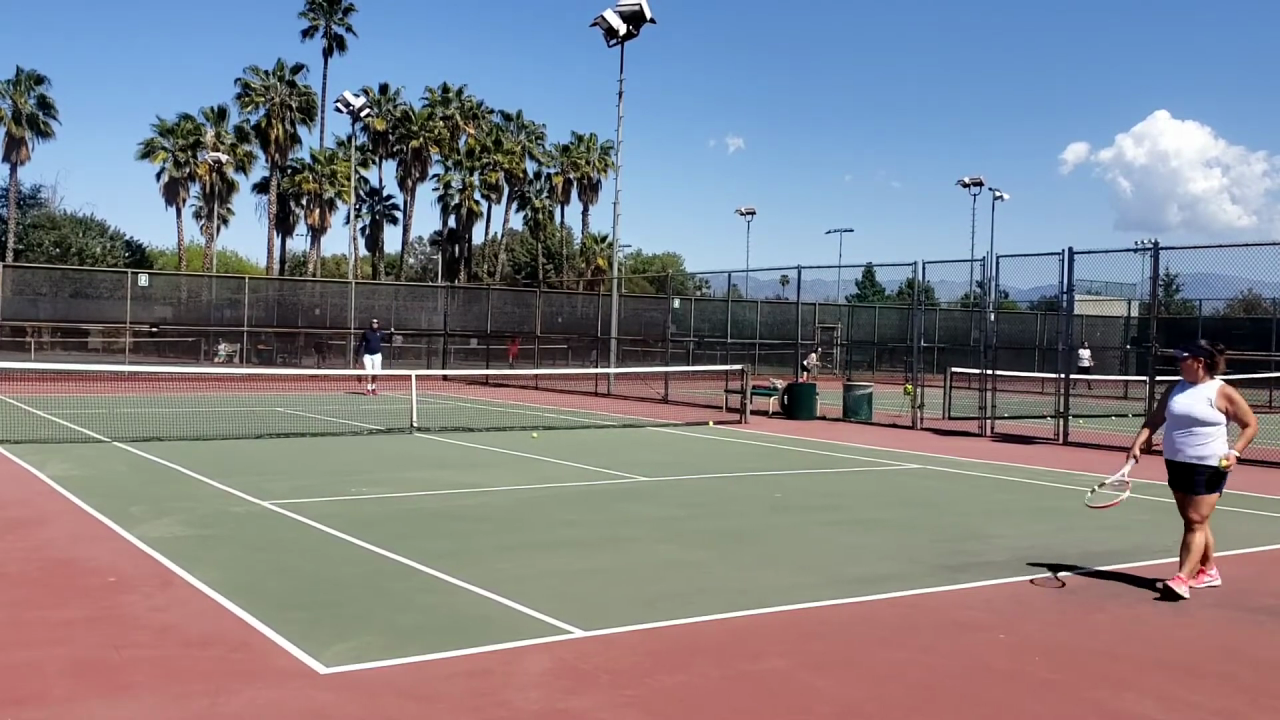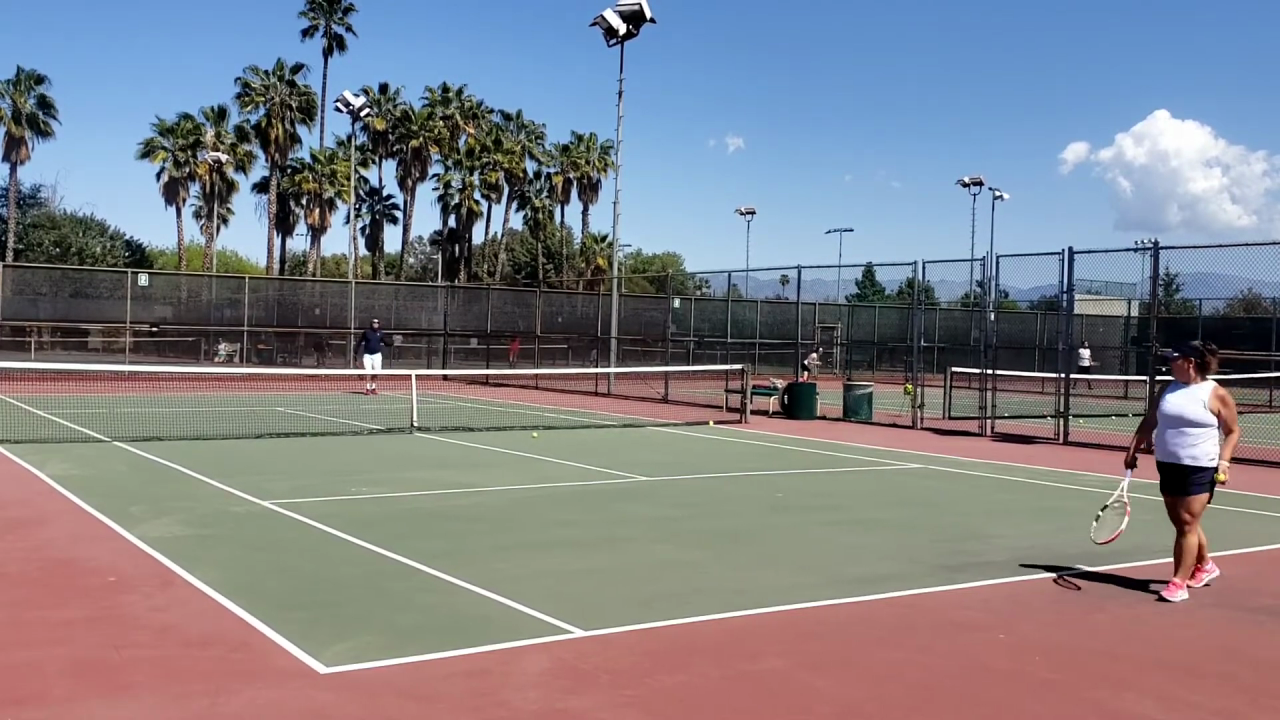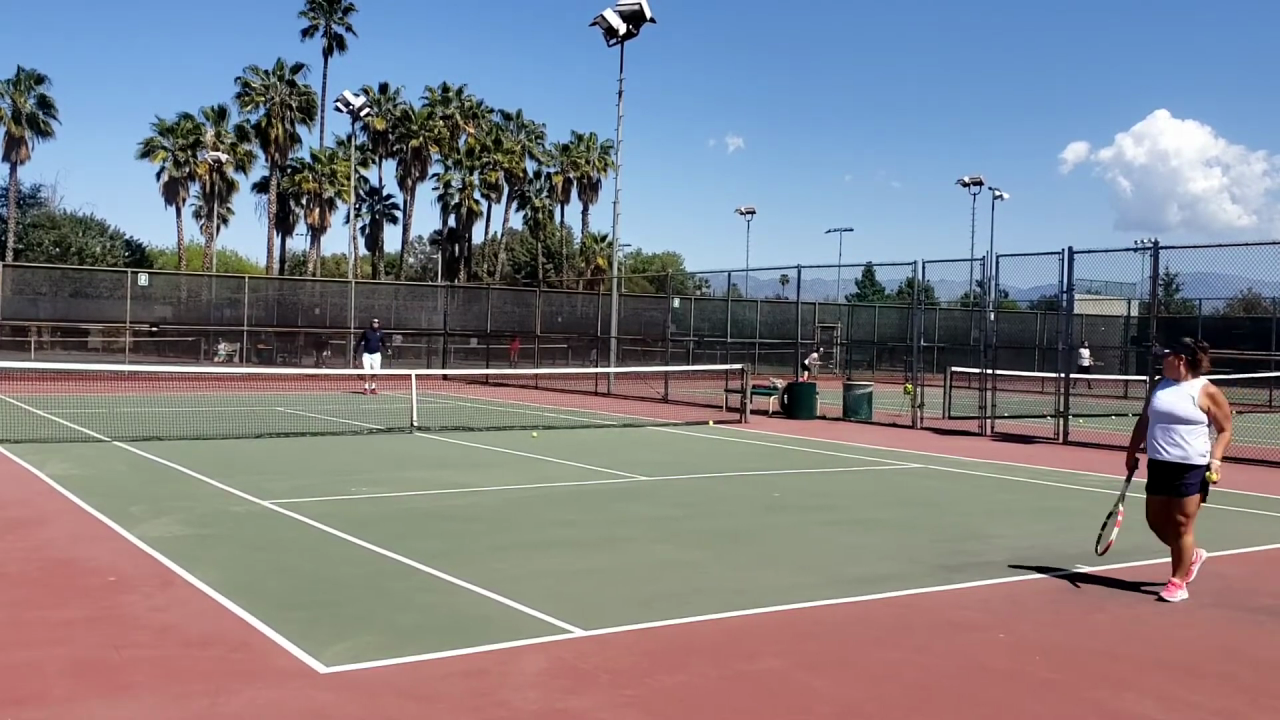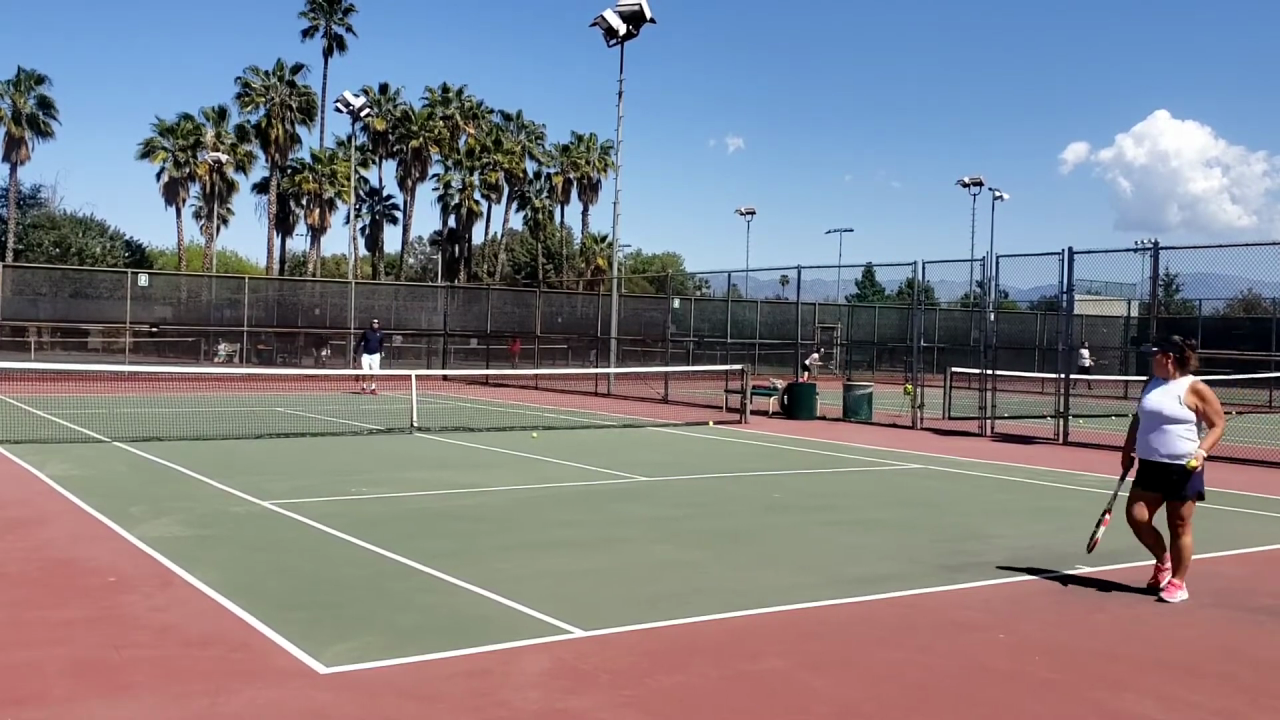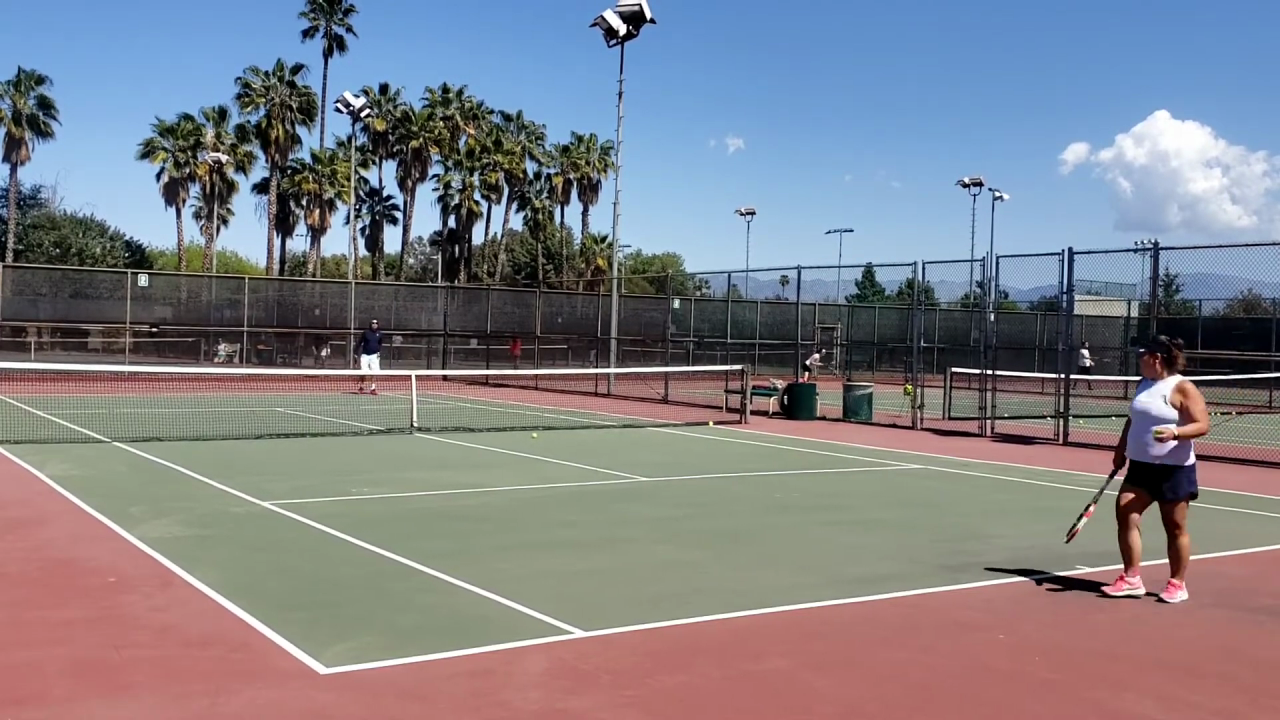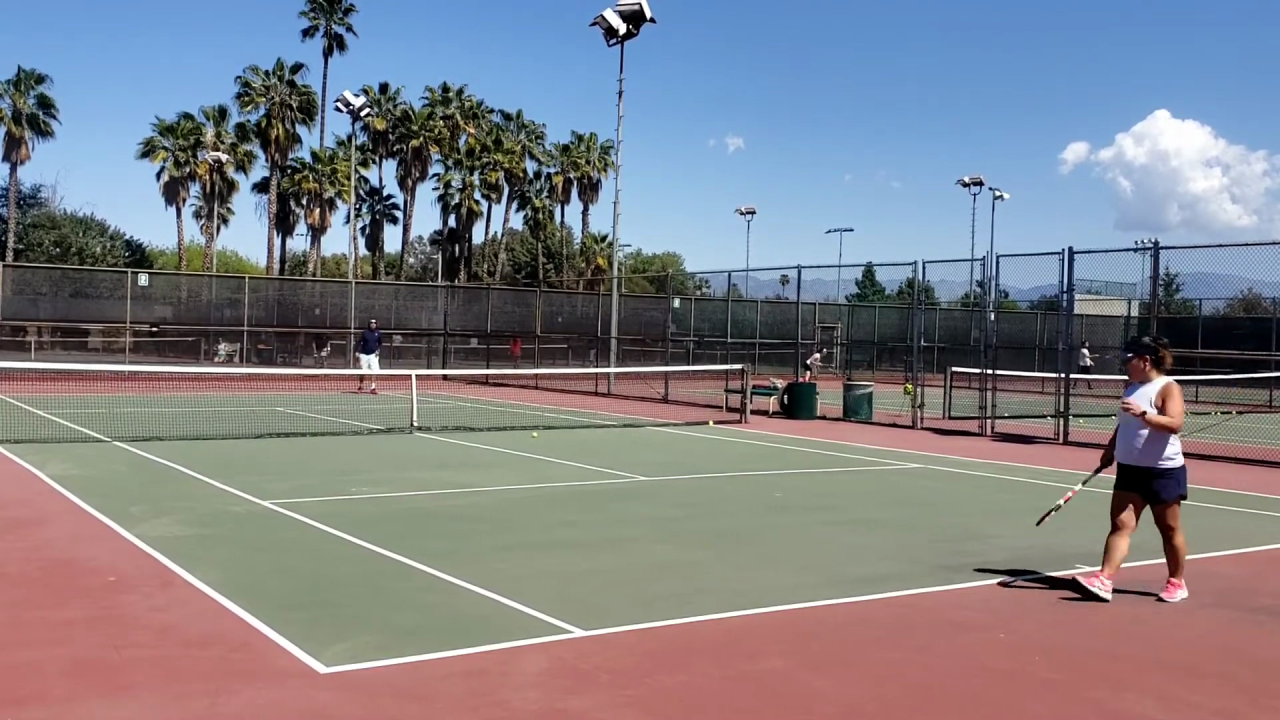
dt=0.1s
person 1, frame 1
left shoulder: (1224, 392)
right shoulder: (1176, 388)
left elbow: (1250, 425)
right elbow: (1156, 419)
left wrist: (1234, 452)
right wrist: (1139, 442)
left hip: (1208, 469)
right hip: (1177, 466)
left knee: (1196, 522)
right knee: (1194, 522)
left ankle: (1183, 579)
right ankle: (1208, 570)
person 1, frame 2
left shoulder: (1216, 394)
right shoulder: (1169, 388)
left elbow: (1233, 432)
right elbow: (1149, 422)
left wrist: (1224, 459)
right wrist: (1133, 449)
left hip: (1199, 470)
right hip: (1168, 467)
left knee: (1187, 523)
right knee: (1183, 524)
left ankle: (1178, 583)
right ankle: (1205, 567)
person 1, frame 3
left shoulder: (1207, 391)
right shoulder: (1161, 384)
left elbow: (1225, 429)
right elbow: (1144, 420)
left wrist: (1216, 458)
right wrist: (1132, 452)
left hip: (1190, 469)
right hip: (1158, 466)
left knee: (1181, 525)
right knee: (1158, 524)
left ankle: (1178, 582)
right ankle: (1193, 556)
person 1, frame 4
left shoulder: (1196, 389)
right shoulder: (1152, 384)
left elbow: (1218, 425)
right elbow: (1139, 420)
left wrist: (1202, 451)
right wrist: (1127, 451)
left hip: (1182, 470)
right hip: (1149, 466)
left knee: (1179, 526)
right knee: (1137, 518)
left ankle: (1178, 582)
right ankle: (1164, 563)
person 1, frame 5
left shoulder: (1183, 387)
right shoulder: (1144, 384)
left elbow: (1202, 426)
left wrist: (1175, 432)
right wrist: (1121, 449)
left hip: (1173, 470)
right hip: (1140, 467)
left knee: (1174, 526)
right knee: (1125, 516)
left ankle: (1177, 583)
right ankle: (1131, 578)
person 1, frame 6
left shoulder: (1168, 389)
right shoulder: (1133, 387)
left elbow: (1175, 424)
left wrist: (1143, 414)
right wrist: (1110, 449)
left hip: (1162, 472)
right hip: (1129, 470)
left knee: (1169, 528)
right knee: (1120, 524)
left ankle: (1177, 582)
right ankle: (1104, 581)
